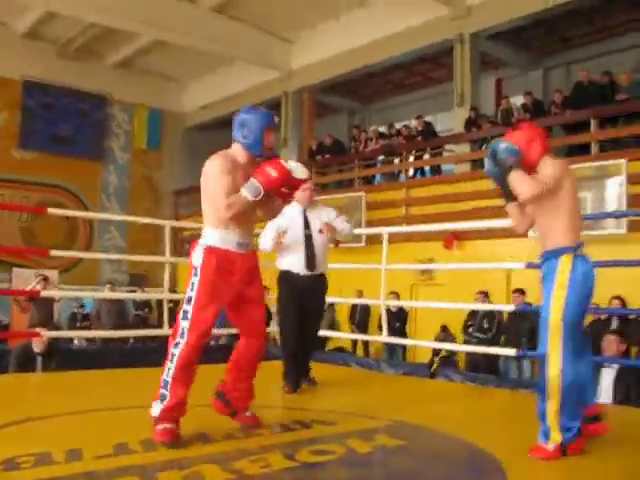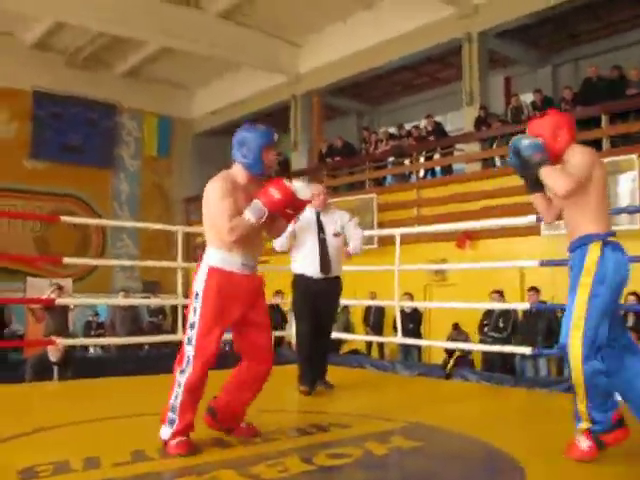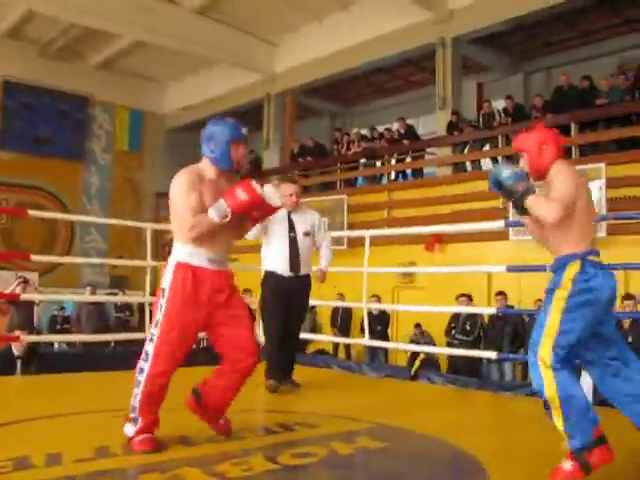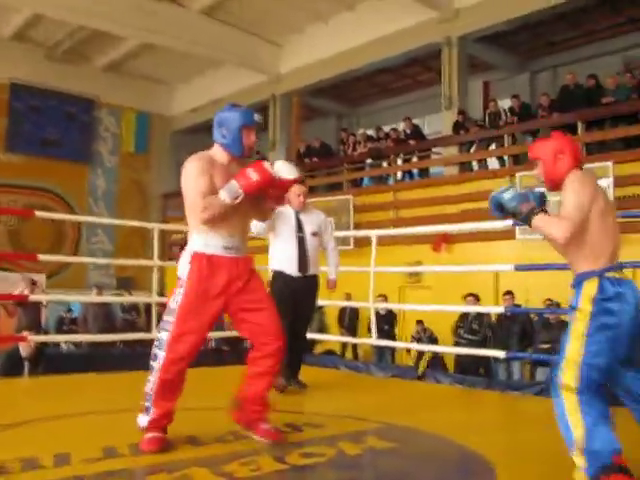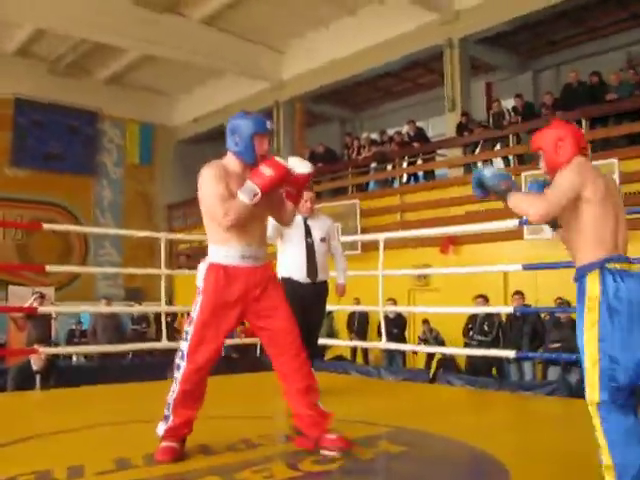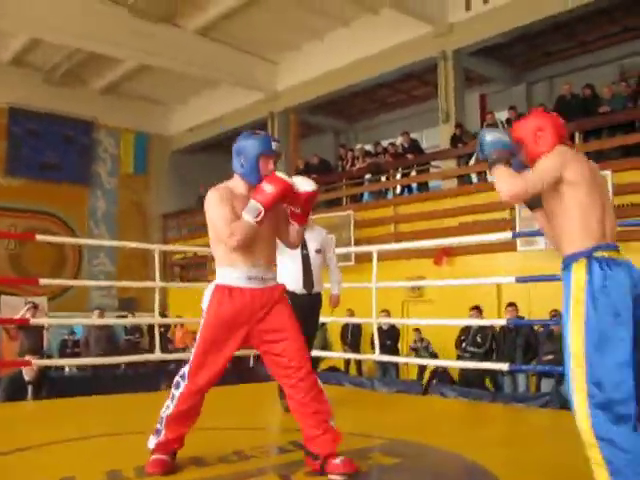
dt=0.1s
person 1, frame 1
left shoulder: (554, 166)
right shoulder: (542, 179)
left elbow: (529, 191)
right elbow: (522, 225)
left wrist: (510, 166)
right wrist: (505, 187)
left hip: (566, 265)
right hip: (560, 266)
left knee: (557, 351)
right knee: (569, 347)
left ankle: (564, 434)
right ankle: (582, 413)
person 1, frame 2
left shoulder: (581, 155)
right shoulder: (569, 167)
left elbow: (564, 187)
right elbow: (550, 214)
left wrist: (539, 161)
right wrist: (532, 180)
left hip: (595, 254)
right hip: (593, 256)
left knee: (579, 342)
left ankle: (601, 423)
person 1, frame 3
left shoulder: (562, 174)
right shoulder: (555, 184)
left elbow: (553, 214)
right elbow: (547, 238)
left wrist: (523, 190)
right wrist: (521, 206)
left hip: (579, 274)
right hip: (584, 276)
left knee: (544, 358)
left ankle: (585, 445)
person 1, frame 4
left shoulder: (578, 183)
right shoulder: (592, 192)
left elbow: (563, 233)
right elbow: (571, 244)
left wrist: (529, 211)
right wrist: (534, 213)
left hip: (599, 292)
left knee: (572, 387)
person 1, frame 5
left shoulder: (577, 172)
right shoulder: (603, 183)
left elbow: (540, 211)
left wrist: (501, 188)
right wrist: (558, 222)
left hip: (604, 287)
left knee: (607, 393)
person 1, frame 6
left shoulder: (559, 159)
right shoulder: (586, 172)
left elbow: (513, 190)
right elbow: (561, 238)
left wrist: (497, 160)
right wrist: (533, 199)
left hip: (593, 278)
left knee: (597, 393)
person 2, frame 1
left shoulder: (258, 167)
right shoulder: (220, 163)
left elbow: (268, 212)
right elbow: (227, 210)
left wrist: (287, 187)
right wrist: (263, 182)
left hip: (245, 257)
right hip: (215, 255)
left knee: (255, 336)
right knee: (192, 333)
left ankle: (233, 400)
right ankle: (165, 414)
person 2, frame 2
left shoulder: (259, 186)
right shoulder: (221, 185)
left elbow: (272, 231)
right elbow: (229, 234)
left wrist: (291, 208)
right wrist: (265, 203)
left hip: (249, 280)
right hip: (217, 277)
left knee: (260, 358)
right knee: (198, 356)
left ankle: (224, 415)
right ankle: (176, 430)
person 2, frame 3
left shoulder: (231, 182)
right shoulder: (188, 179)
left elbow: (239, 229)
right elbow: (191, 229)
left wrist: (260, 209)
right wrist: (231, 204)
left hip: (221, 278)
right hip: (186, 274)
left knee: (245, 351)
right knee: (162, 355)
left ankle: (207, 401)
right ankle: (140, 428)
person 2, frame 4
left shoulder: (244, 168)
right shoulder: (198, 164)
left elbow: (261, 213)
right elbow: (202, 212)
left wrist: (276, 188)
right wrist: (242, 186)
left hip: (240, 266)
right hip: (203, 263)
left knee: (271, 339)
right knee: (176, 343)
left ankle: (251, 412)
right ankle: (153, 423)
person 2, frame 5
left shoulder: (265, 173)
right shoulder: (213, 172)
left elbow: (284, 217)
right elbow: (226, 218)
left wrist: (295, 186)
right wrist: (258, 184)
left hip: (261, 273)
right hip: (222, 273)
left knee: (290, 350)
right knee: (197, 353)
left ankle: (314, 429)
right ankle: (173, 432)
person 2, frame 6
left shoulder: (270, 192)
right shoulder: (219, 195)
left elbow: (292, 241)
right elbow: (232, 239)
left wrist: (299, 207)
right wrist: (261, 202)
left hip: (269, 295)
right hip: (229, 294)
left knee: (298, 370)
right knee: (198, 372)
left ankle: (324, 450)
right ankle: (163, 446)
person 3, frame 1
left shoulder: (327, 213)
right shoulder: (282, 214)
left elbow: (347, 228)
right elbow: (264, 245)
left wrist: (336, 231)
right wrist: (274, 240)
left hip: (316, 279)
right hip: (290, 279)
left knee: (310, 328)
right knee: (290, 329)
left ankle: (303, 372)
right ankle: (291, 378)
person 3, frame 2
left shoulder: (340, 216)
right shoulder: (297, 218)
left elbow: (357, 235)
right elbow: (279, 245)
left wrist: (352, 248)
right wrist: (290, 225)
left hip: (331, 282)
right hip: (305, 282)
left knee: (324, 331)
right knee: (305, 331)
left ankle: (319, 375)
right ankle: (306, 380)
person 3, frame 3
left shoulder: (312, 217)
right shoulder: (268, 216)
left elbow: (324, 243)
right elbow: (251, 234)
left wrist: (324, 267)
left hip: (300, 281)
right hip: (274, 280)
left knee: (293, 330)
right knee: (274, 328)
left ankle: (285, 374)
right ankle: (273, 375)
person 3, frame 4
left shoulder: (319, 218)
right shoulder: (276, 214)
left elbow: (330, 245)
right elbow: (256, 228)
left wrist: (332, 274)
left hip: (308, 282)
right hip: (282, 280)
left knee: (300, 330)
right knee: (282, 327)
left ankle: (292, 374)
right ankle: (281, 374)
person 3, frame 5
left shoulder: (326, 224)
left elbow: (337, 253)
right elbow: (267, 234)
left wrist: (341, 280)
left hip: (317, 287)
right hip: (291, 286)
left knee: (311, 336)
person 3, frame 6
left shoulder: (322, 234)
left elbow: (331, 261)
left wrist: (335, 290)
left hip: (313, 298)
right hip: (288, 296)
left knee: (305, 348)
right ankle: (287, 394)
